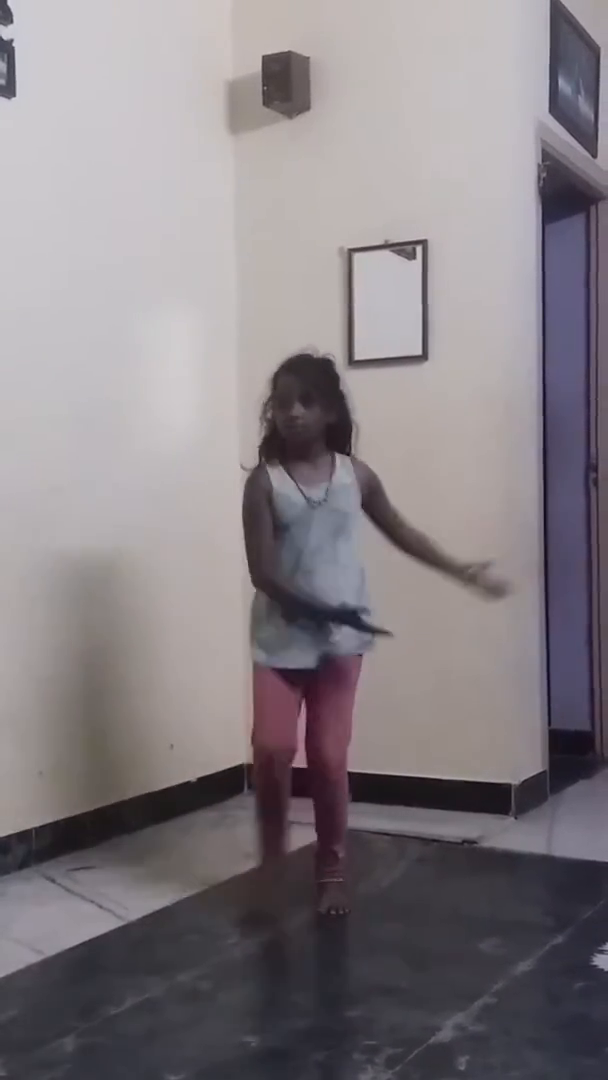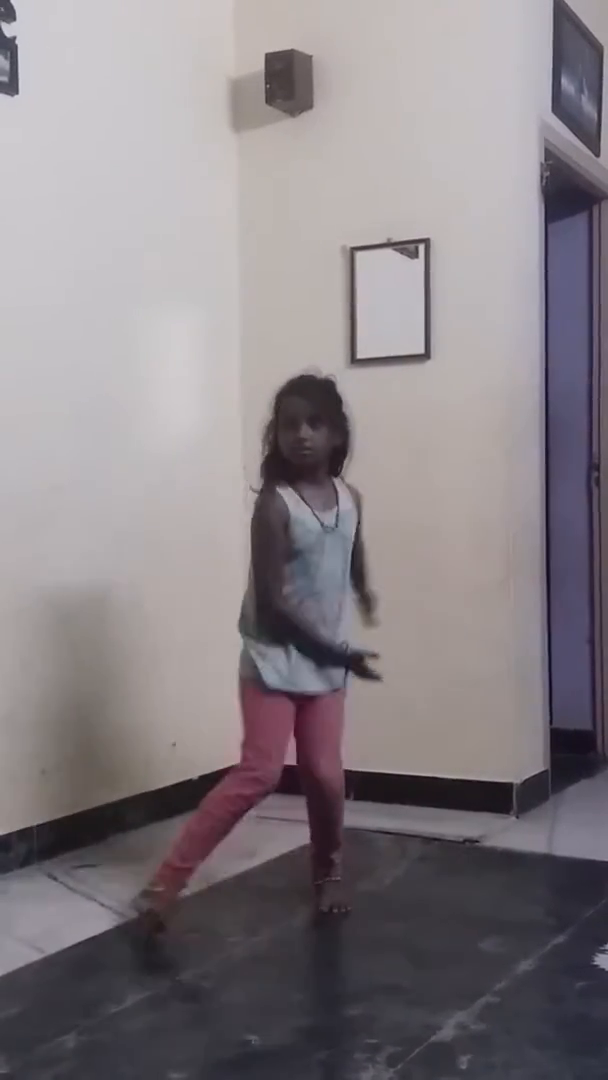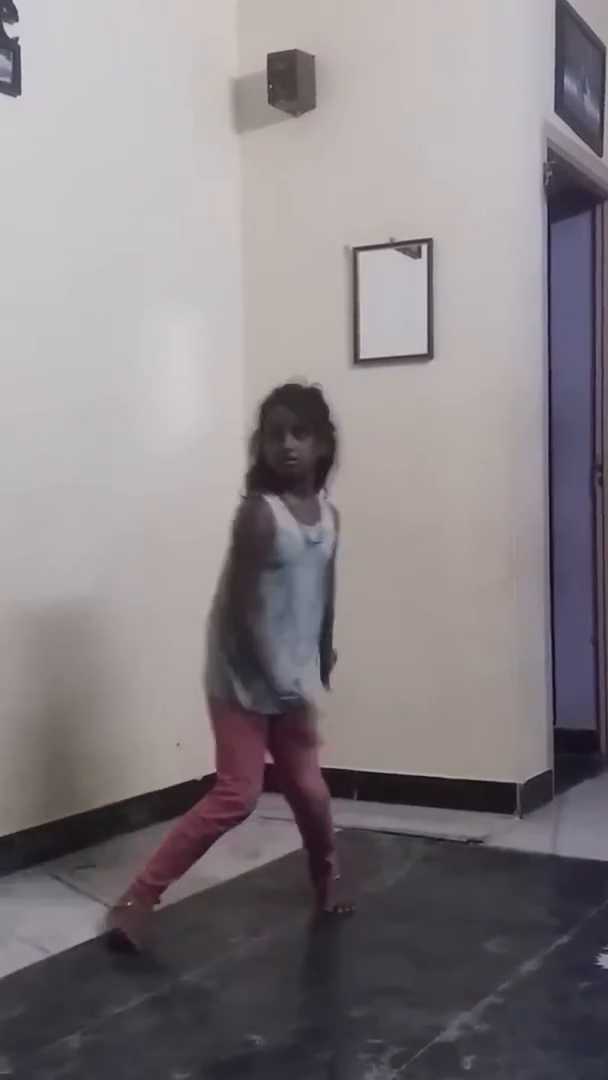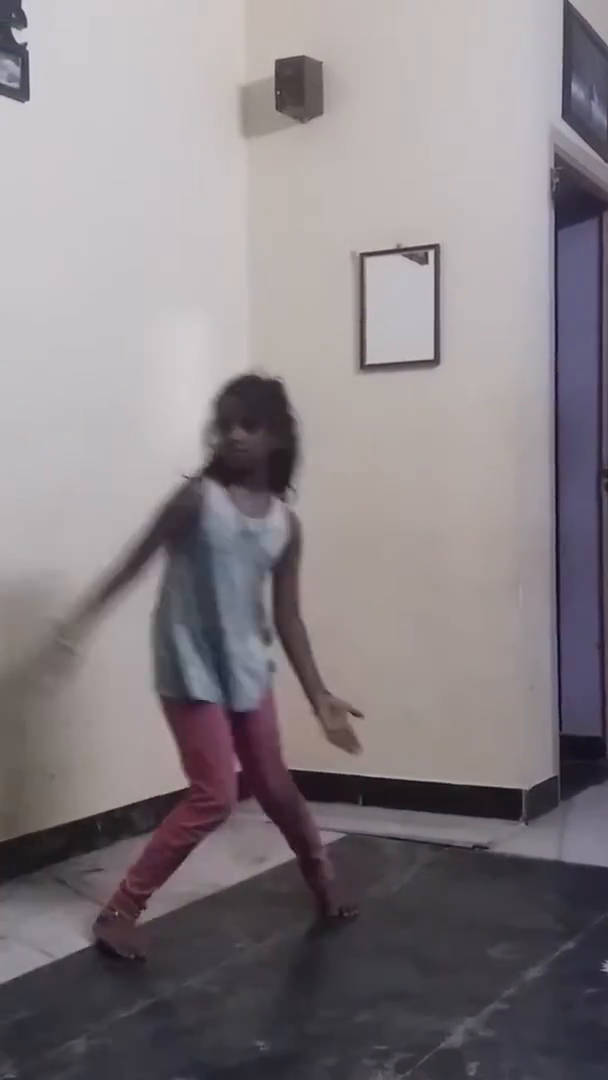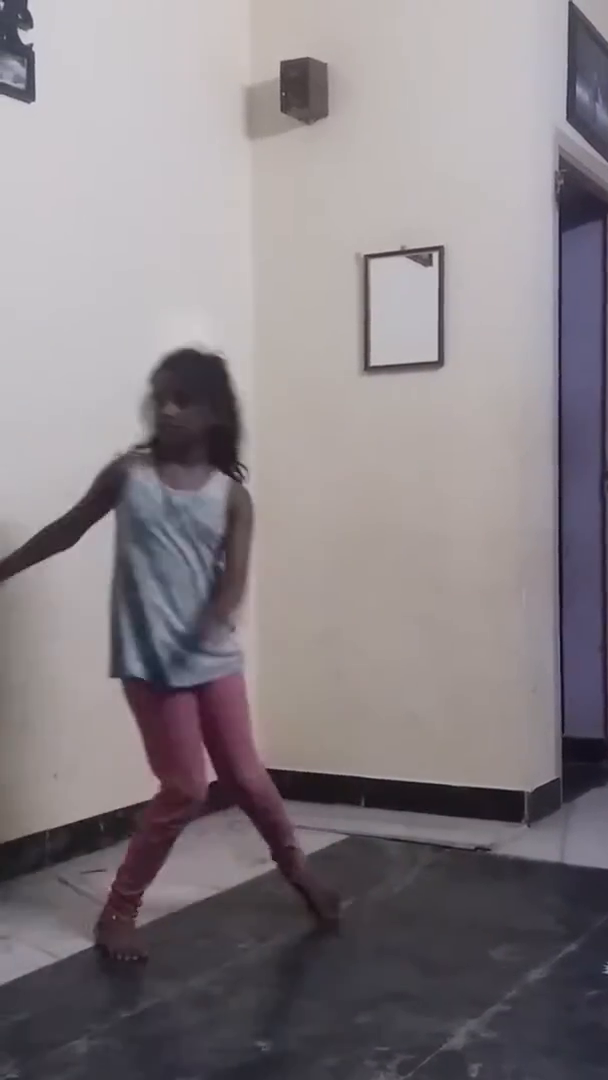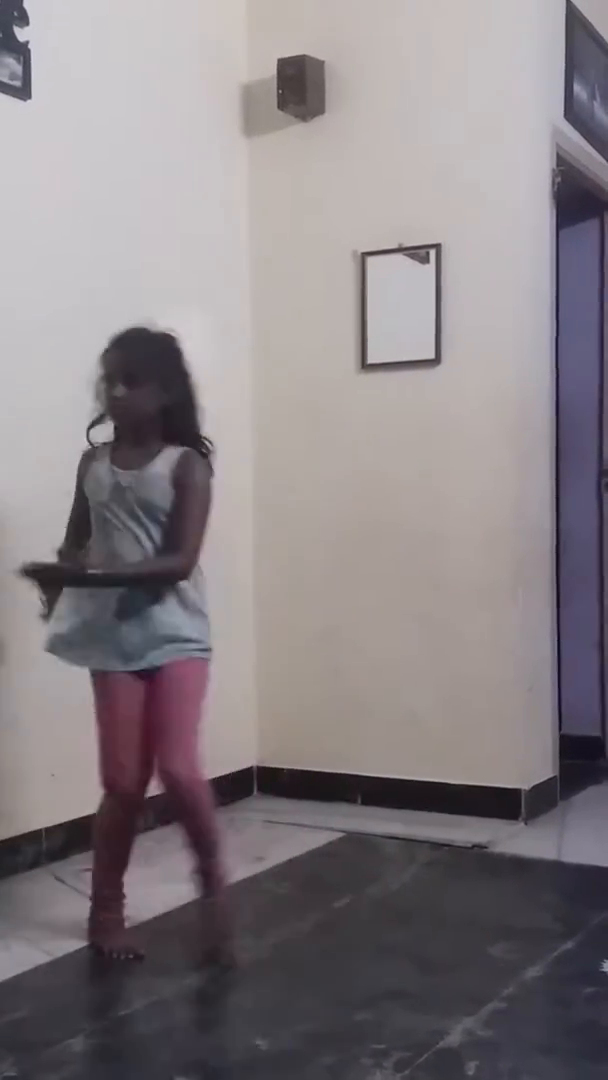
dt=0.2s
person 1, frame 1
left shoulder: (355, 475)
right shoulder: (263, 482)
left elbow: (402, 534)
right elbow: (263, 575)
left wrist: (465, 573)
right wrist: (327, 609)
left hip: (339, 639)
right hip: (279, 637)
left knee: (329, 758)
right knee: (271, 748)
left ankle: (331, 869)
right ankle: (271, 851)
person 1, frame 2
left shoulder: (351, 498)
right shoulder: (277, 503)
right elbow: (275, 602)
left wrist: (363, 596)
right wrist: (340, 652)
left hip: (325, 665)
right hip: (274, 659)
left knee: (326, 775)
right knee: (256, 774)
left ankle: (329, 872)
right ankle: (166, 881)
person 1, frame 3
left shoulder: (329, 514)
right shoulder: (258, 513)
right elbow: (243, 613)
left wrist: (324, 671)
right wrist: (284, 690)
left hip: (295, 676)
right hip: (243, 676)
left knee: (309, 788)
right knee: (236, 795)
left ankle: (327, 877)
right ankle: (138, 899)
person 1, frame 4
left shoulder: (286, 522)
right shoulder: (195, 497)
left elbow: (288, 615)
right elbow: (135, 561)
left wrist: (320, 697)
right wrist: (81, 617)
left hip: (248, 671)
right hip: (192, 671)
left knee: (275, 788)
right knee: (212, 797)
left ankle: (321, 878)
right ankle: (121, 909)
person 1, frame 5
left shoulder: (231, 493)
right shoulder: (128, 473)
left elbow: (233, 583)
right elbow: (66, 530)
left wrist: (209, 624)
left hip: (212, 655)
right hip: (147, 658)
left knee: (246, 777)
right knee: (183, 789)
left ankle: (297, 868)
right ankle: (118, 911)
person 1, frame 6
left shoulder: (188, 465)
right shoulder: (93, 463)
left elbow: (182, 561)
left wrist: (102, 573)
right wrist: (59, 587)
left hip: (175, 637)
right hip: (112, 642)
left knee: (180, 771)
right knee: (123, 781)
left ankle: (214, 885)
right ankle: (105, 910)
